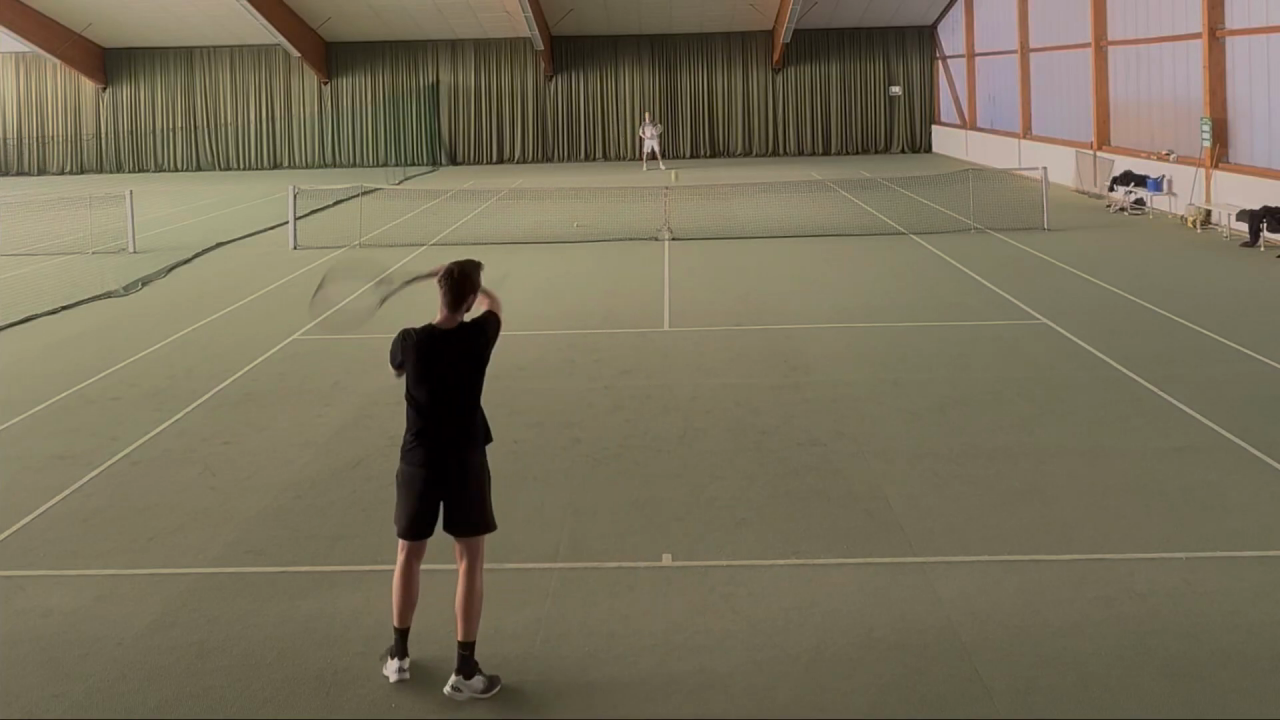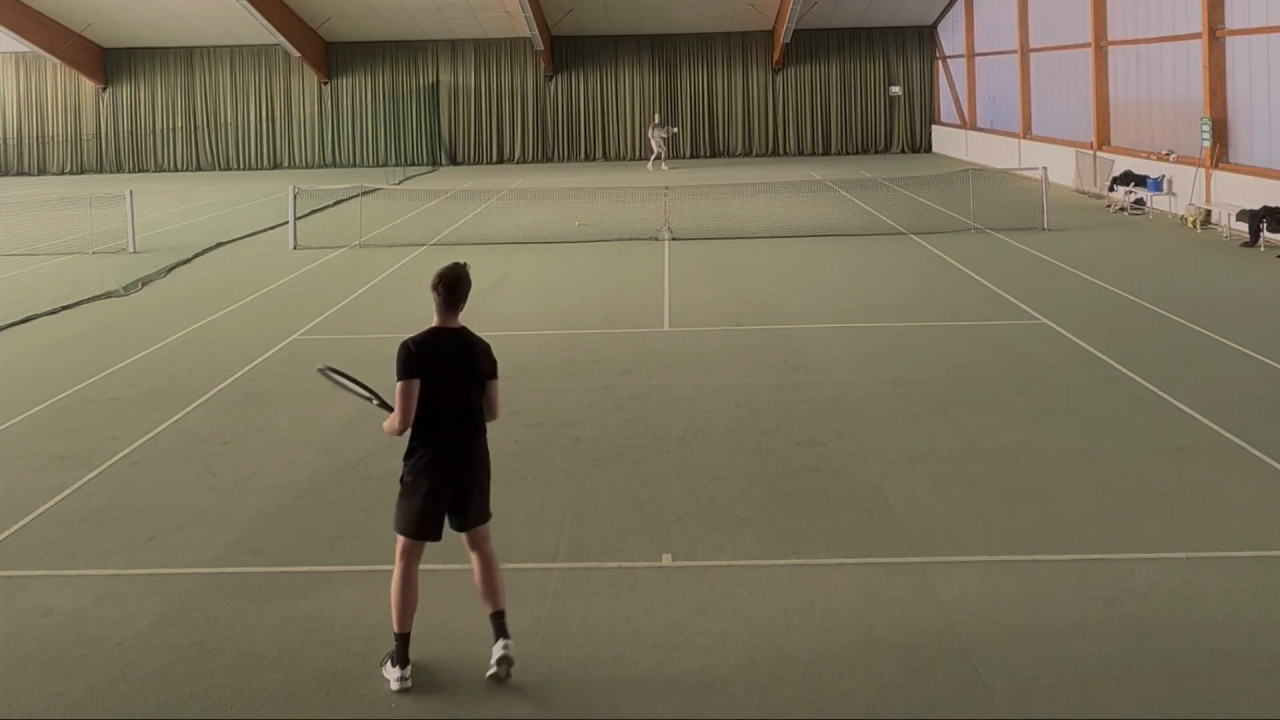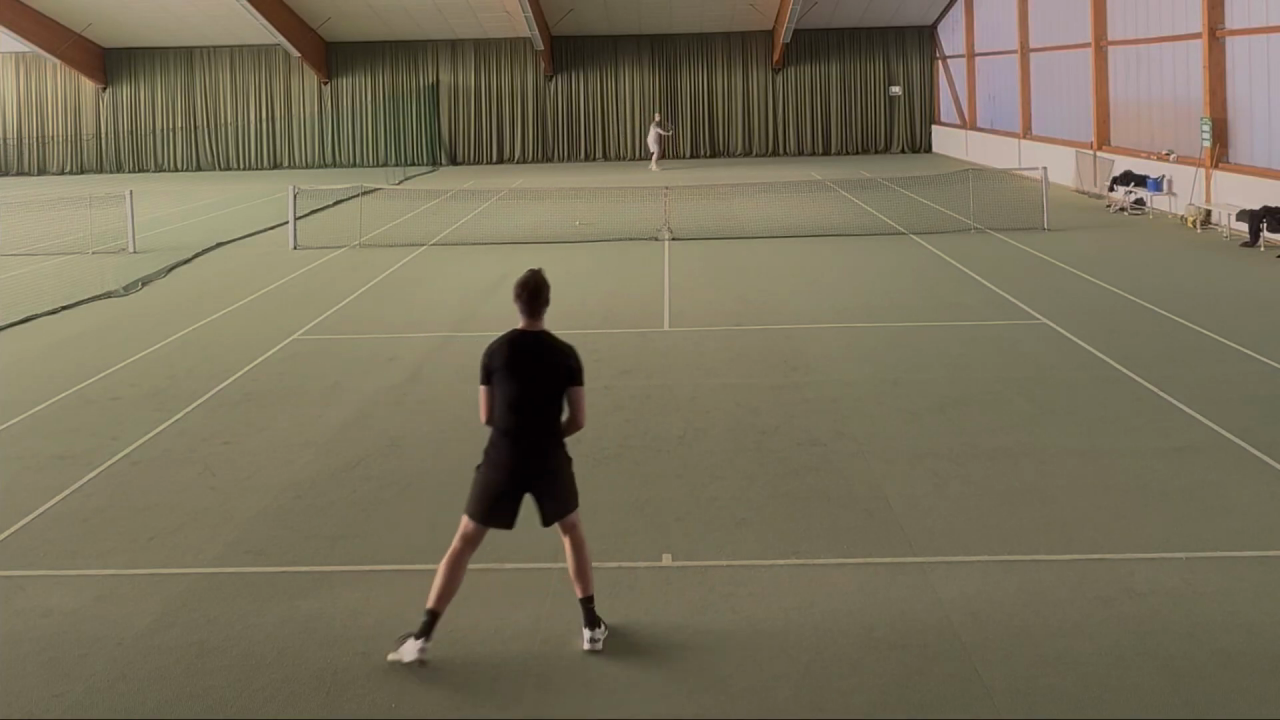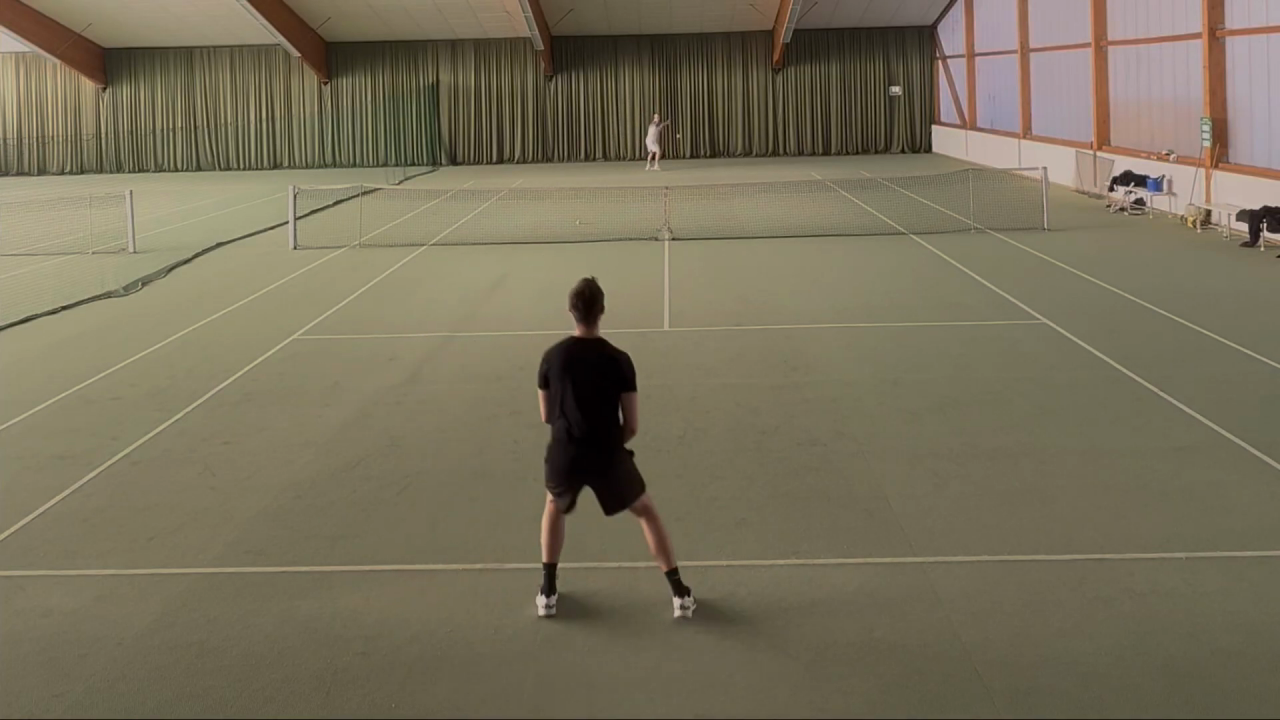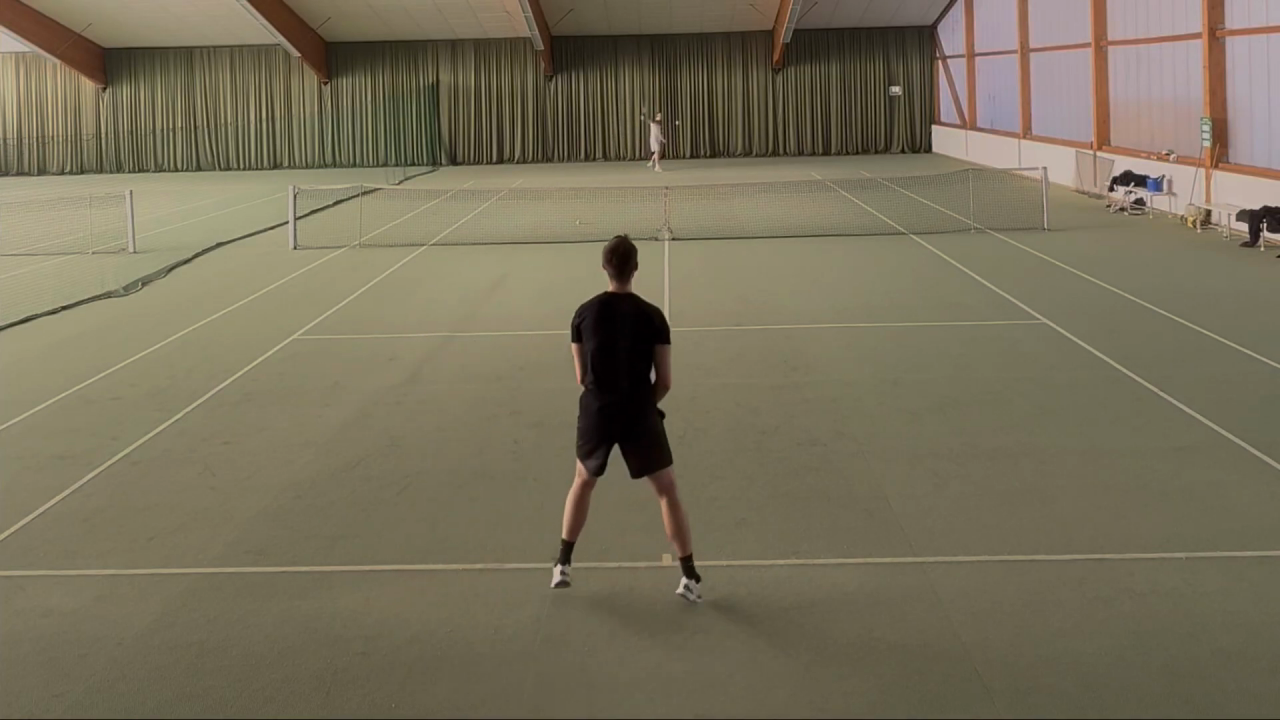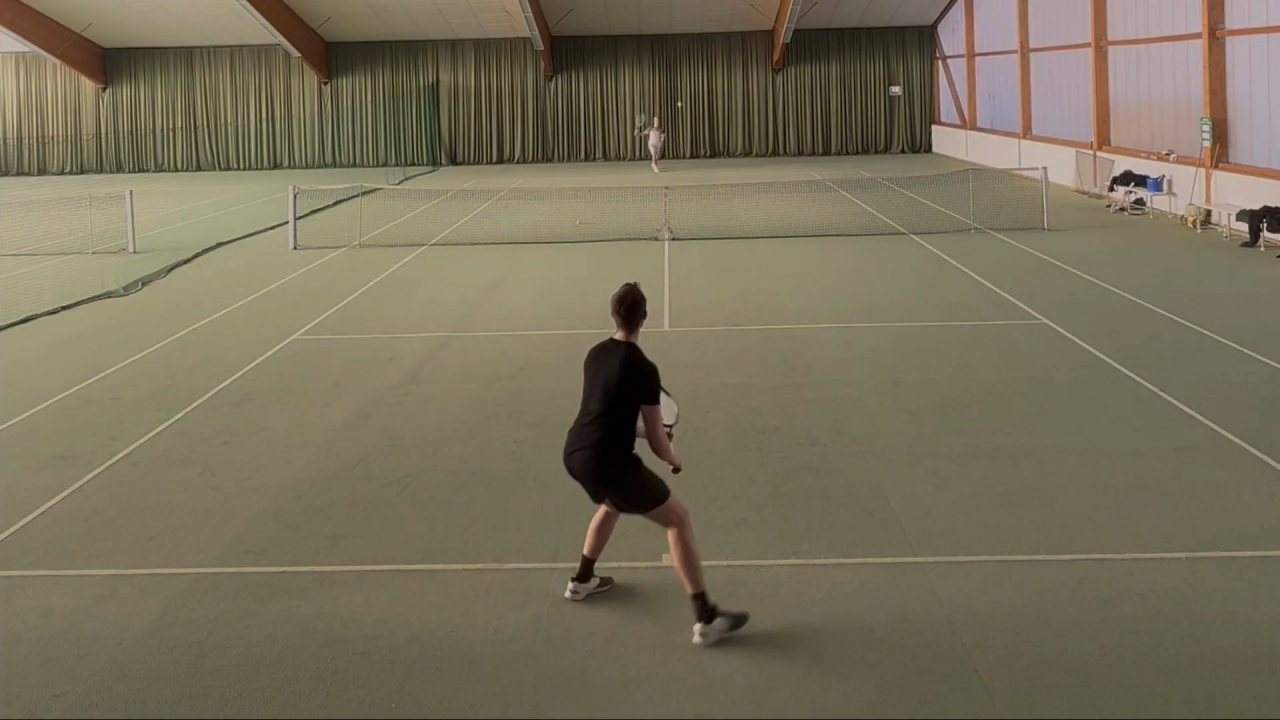
dt=0.4s
person 1, frame 1
left shoulder: (408, 341)
right shoulder: (481, 335)
right elbow: (492, 304)
right wrist: (472, 284)
left hip: (419, 462)
right hip: (466, 464)
left knee: (408, 557)
right knee: (470, 565)
left ankle: (399, 655)
right ankle: (465, 670)
person 1, frame 2
left shoulder: (412, 350)
right shoulder: (481, 349)
left elbow: (401, 423)
right elbow: (491, 412)
left wrist: (392, 422)
left hip: (426, 467)
right hip: (472, 463)
left knee: (407, 560)
right knee: (480, 547)
left ankle: (399, 662)
right ankle: (501, 638)
person 1, frame 3
left shoulder: (495, 351)
right shoulder: (566, 355)
left elbow: (486, 417)
right elbow: (577, 421)
left hip: (503, 460)
right hip: (550, 462)
left knee: (464, 544)
right knee: (572, 531)
left ankle: (422, 636)
right ankle: (591, 625)
person 1, frame 4
left shoulder: (552, 357)
right shoulder: (619, 361)
left elbow: (547, 417)
right elbow: (631, 425)
left hip: (563, 457)
right hip: (607, 458)
left knee: (553, 509)
right knee: (647, 513)
left ankle: (548, 591)
right ankle: (679, 593)
person 1, frame 5
left shoulder: (584, 313)
right shoulder: (652, 317)
left elbow: (580, 376)
right elbow: (664, 382)
left hip: (594, 414)
right hip: (638, 415)
left knee: (584, 482)
right knee: (667, 492)
left ankle: (563, 564)
right ankle: (689, 576)
person 1, frame 6
left shoulder: (594, 354)
right shoulder: (643, 369)
right elbow: (654, 437)
left wrist: (651, 423)
right wrist: (673, 460)
left hip: (576, 455)
right hip: (608, 460)
left knee: (616, 503)
right knee: (679, 521)
left ankle: (582, 579)
right ankle: (706, 617)
